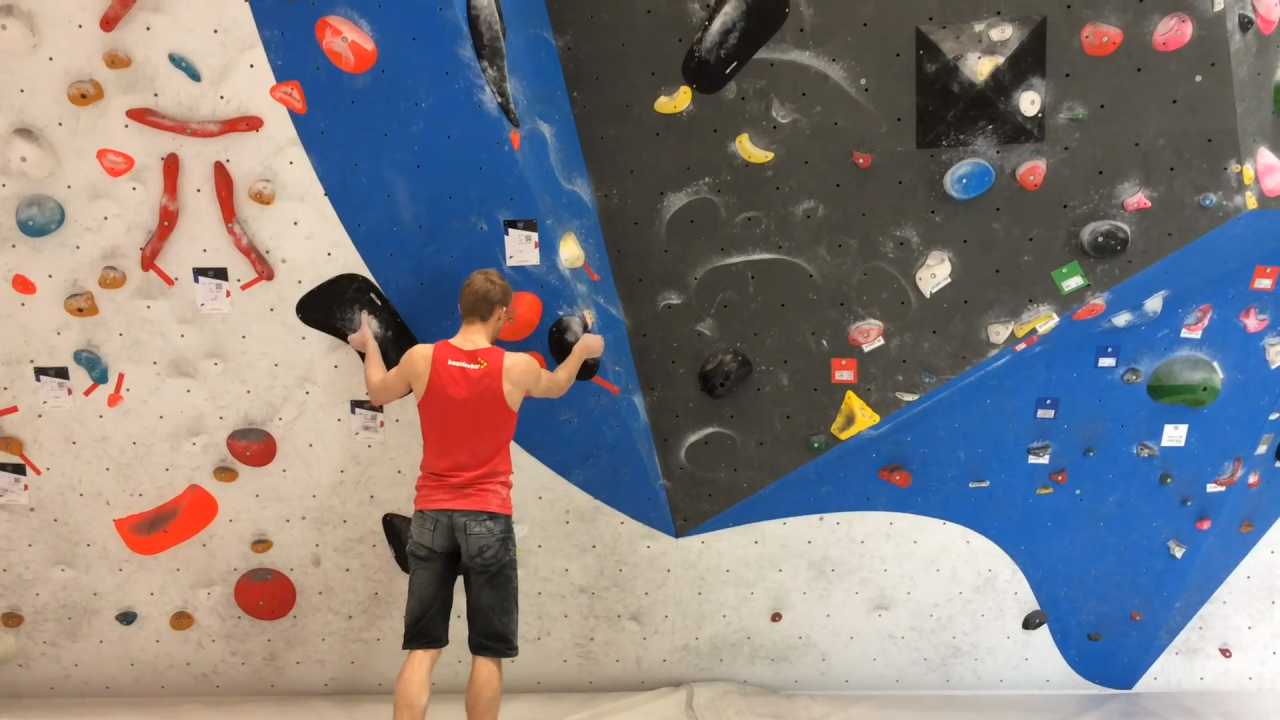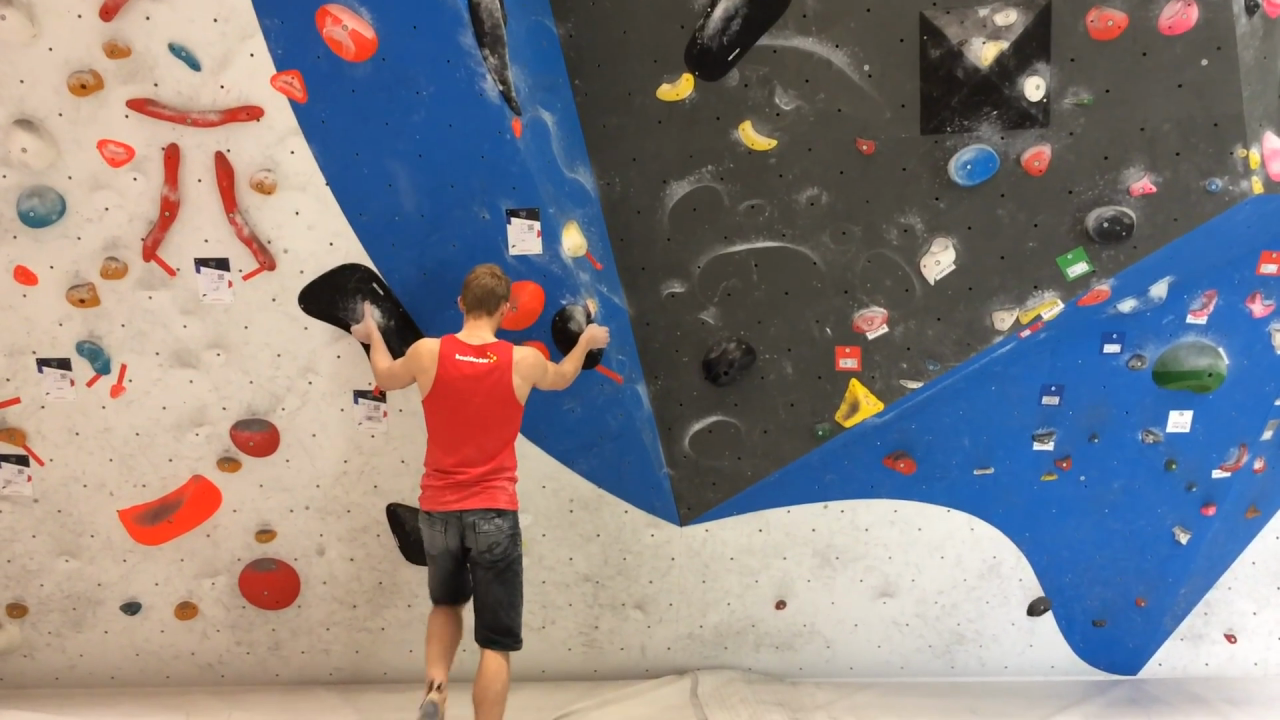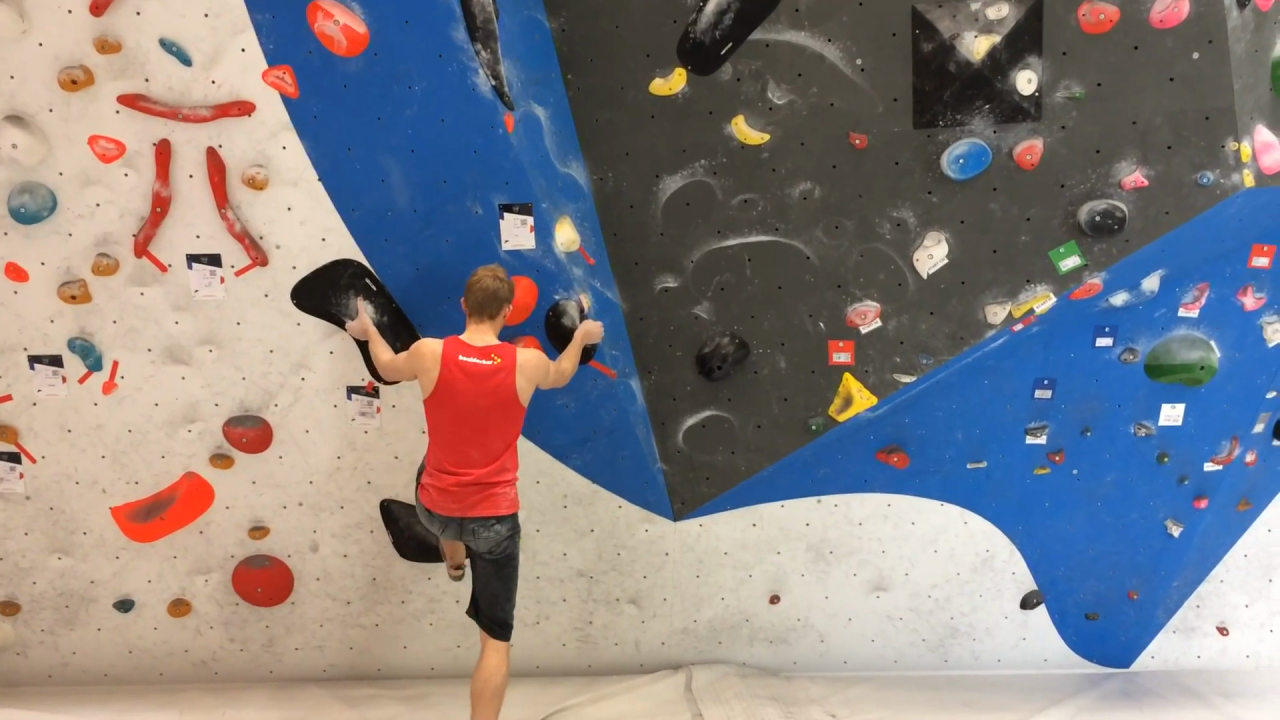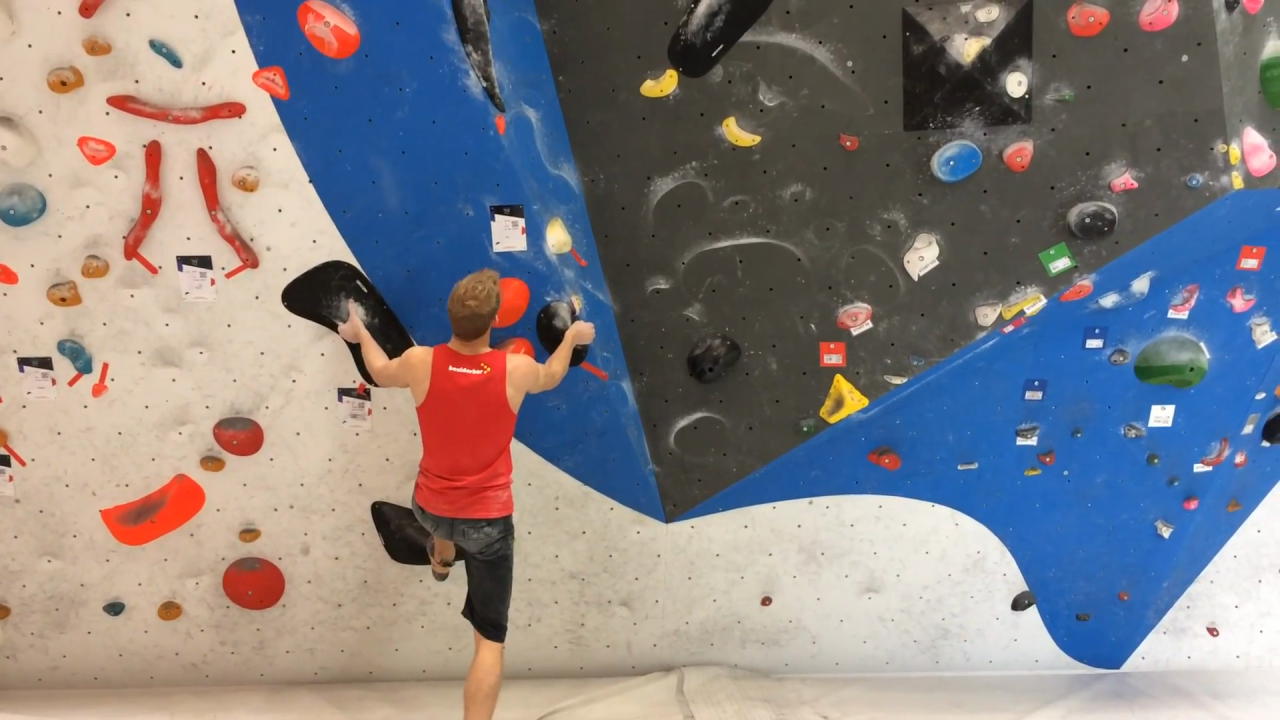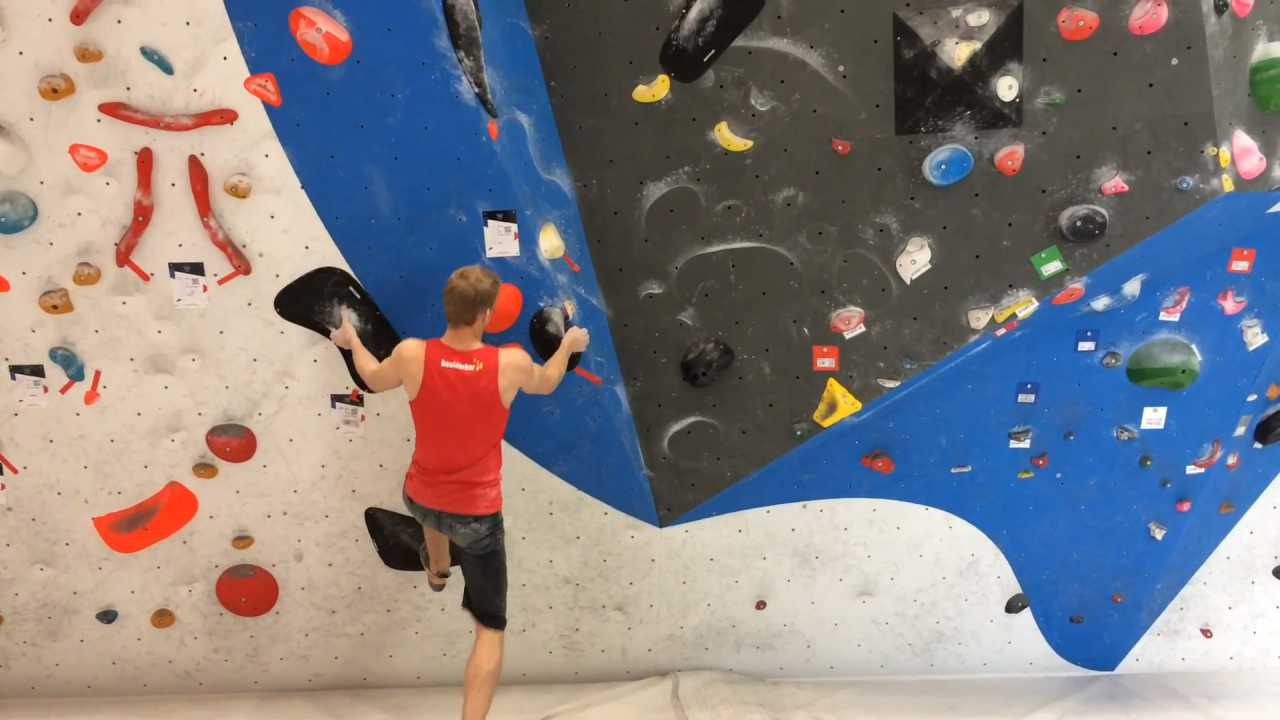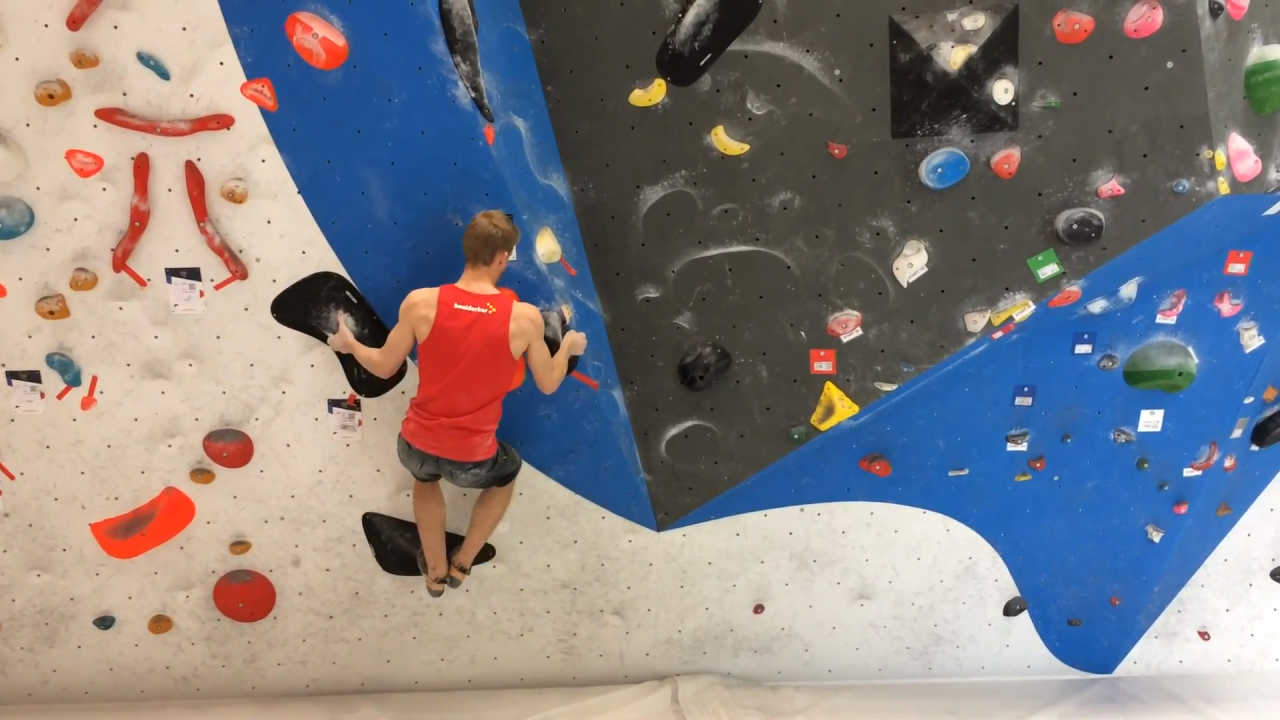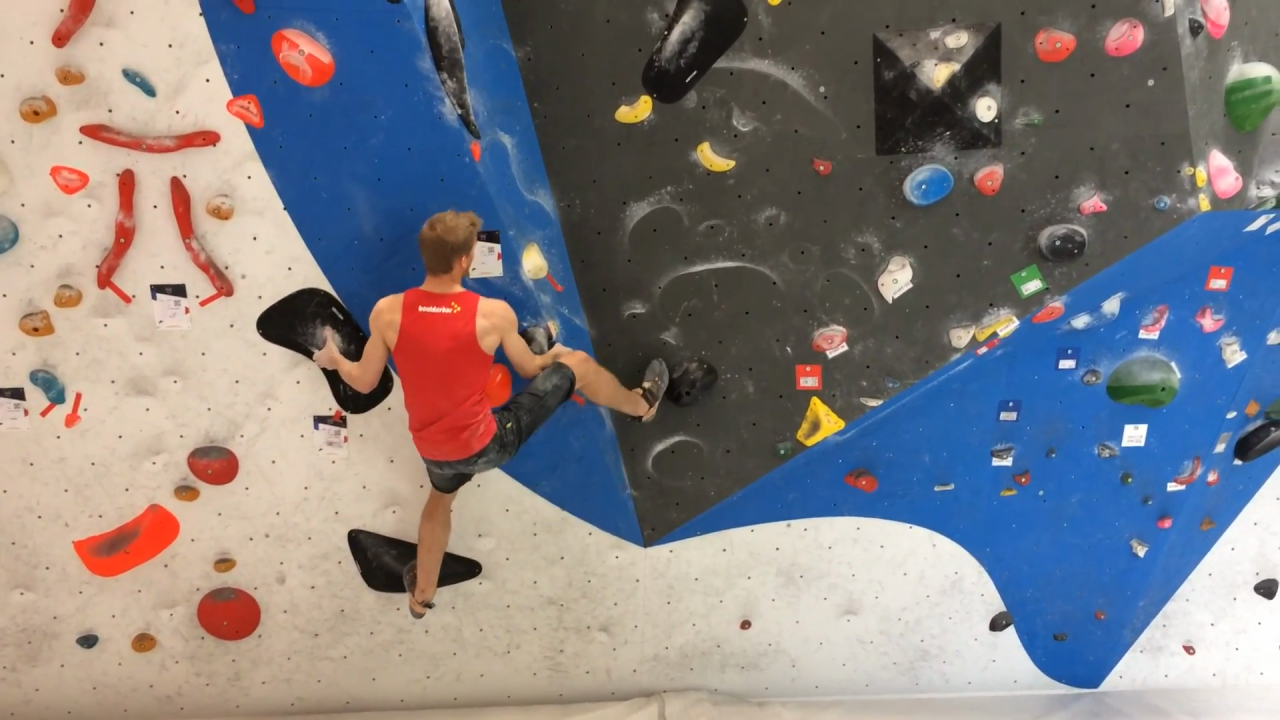
dt=0.7s
person 1, frame 1
left shoulder: (420, 358)
right shoulder: (517, 367)
left elbow: (378, 392)
right elbow: (556, 386)
left wrist: (369, 344)
right wrist: (581, 352)
left hip: (431, 515)
right hip: (487, 518)
left knee: (422, 649)
right knee: (488, 653)
person 1, frame 2
left shoulder: (426, 353)
right shoulder: (524, 361)
left elbow: (385, 378)
right elbow: (562, 377)
left wrist: (372, 335)
right wrist: (587, 342)
left hip: (438, 511)
right hip: (494, 512)
left knee: (446, 603)
right knee: (496, 644)
person 1, frame 3
left shoulder: (428, 353)
right shoulder: (527, 363)
left elbow: (388, 368)
right elbow: (561, 374)
left wrist: (368, 330)
right wrist: (582, 337)
left hip: (436, 508)
right hip: (495, 516)
right knee: (495, 639)
left ankle: (454, 558)
person 1, frame 4
left shoulder: (419, 362)
right shoulder: (517, 370)
left elbow: (380, 373)
right elbow: (552, 376)
left wrist: (359, 333)
right wrist: (572, 337)
left hip: (430, 508)
right hip: (488, 519)
right knee: (490, 639)
left ankle: (442, 557)
person 1, frame 5
left shoulder: (410, 355)
right shoulder: (511, 364)
left elbow: (375, 379)
right elbow: (547, 382)
left wrist: (351, 339)
right wrist: (569, 343)
left hip: (419, 499)
right hip: (476, 514)
right knee: (490, 624)
left ankle: (437, 568)
person 1, frame 6
left shoulder: (420, 303)
right shoulder: (525, 318)
left elbow: (383, 367)
right elbow: (548, 383)
left wrist: (348, 344)
right wrist: (568, 346)
left hip: (416, 445)
right hip: (472, 459)
left knee: (426, 478)
right knee: (507, 474)
left ankle: (435, 573)
right ankle: (460, 564)
person 1, frame 7
left shoulder: (387, 312)
right shoulder: (494, 314)
left elbow: (364, 382)
right elbow: (529, 369)
left wrist: (334, 359)
right wrist: (554, 354)
left hip: (435, 451)
right hip: (486, 445)
left knee: (441, 496)
right knee: (576, 363)
left ankle: (421, 595)
right ankle: (640, 402)
